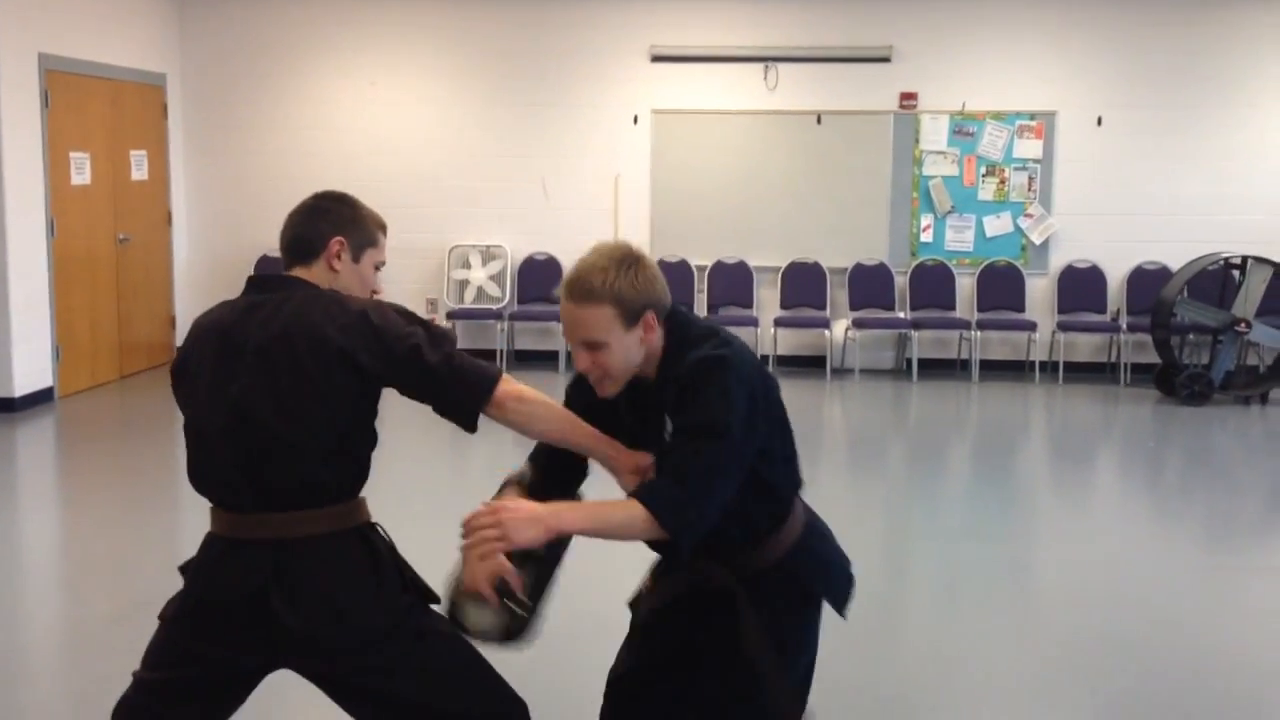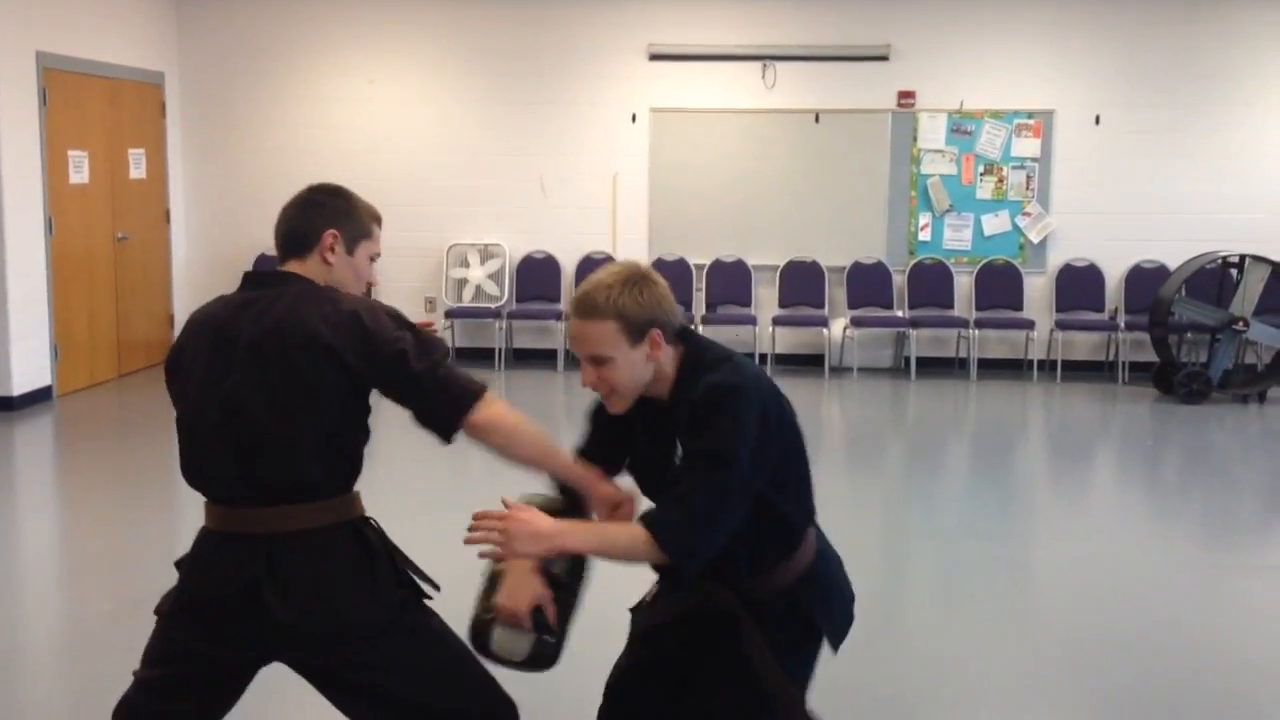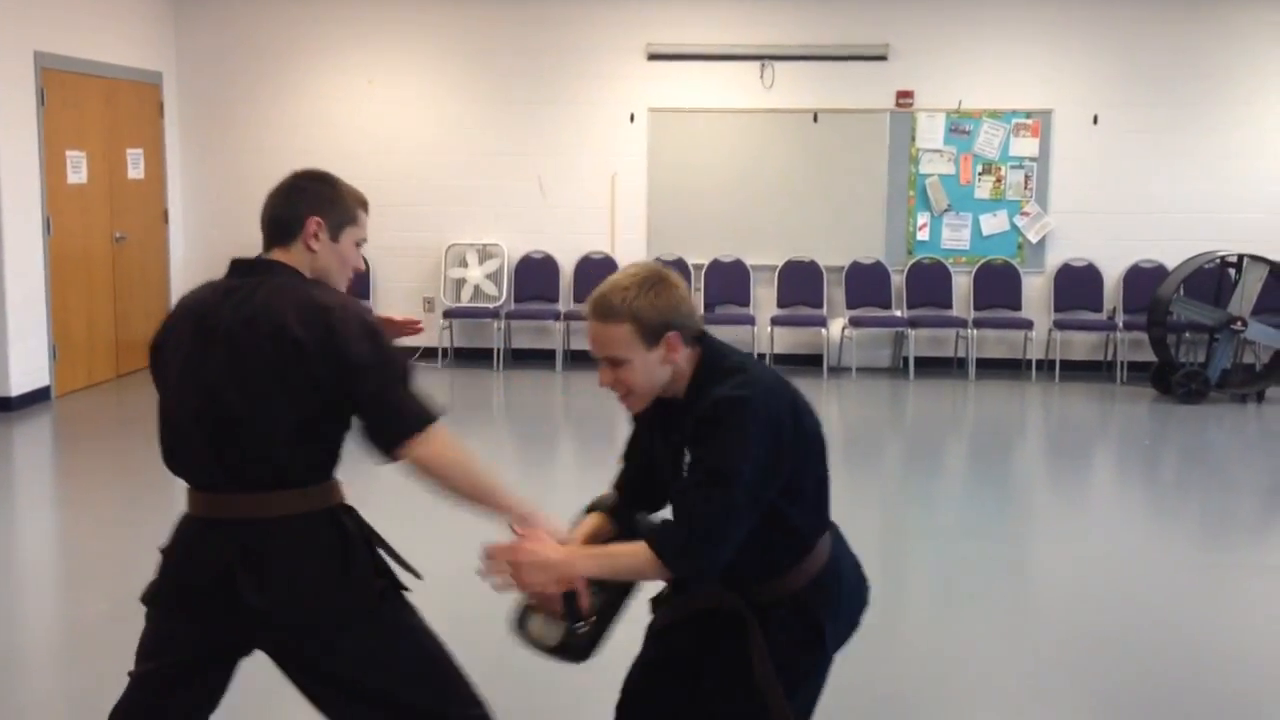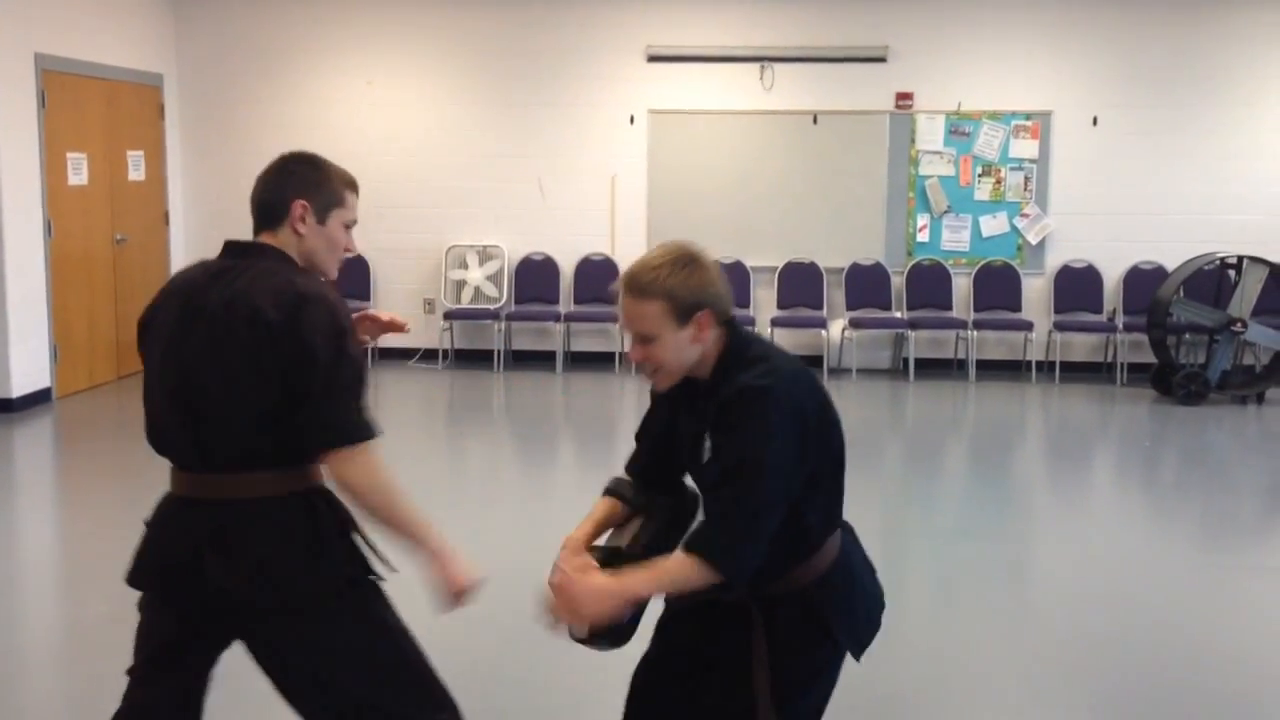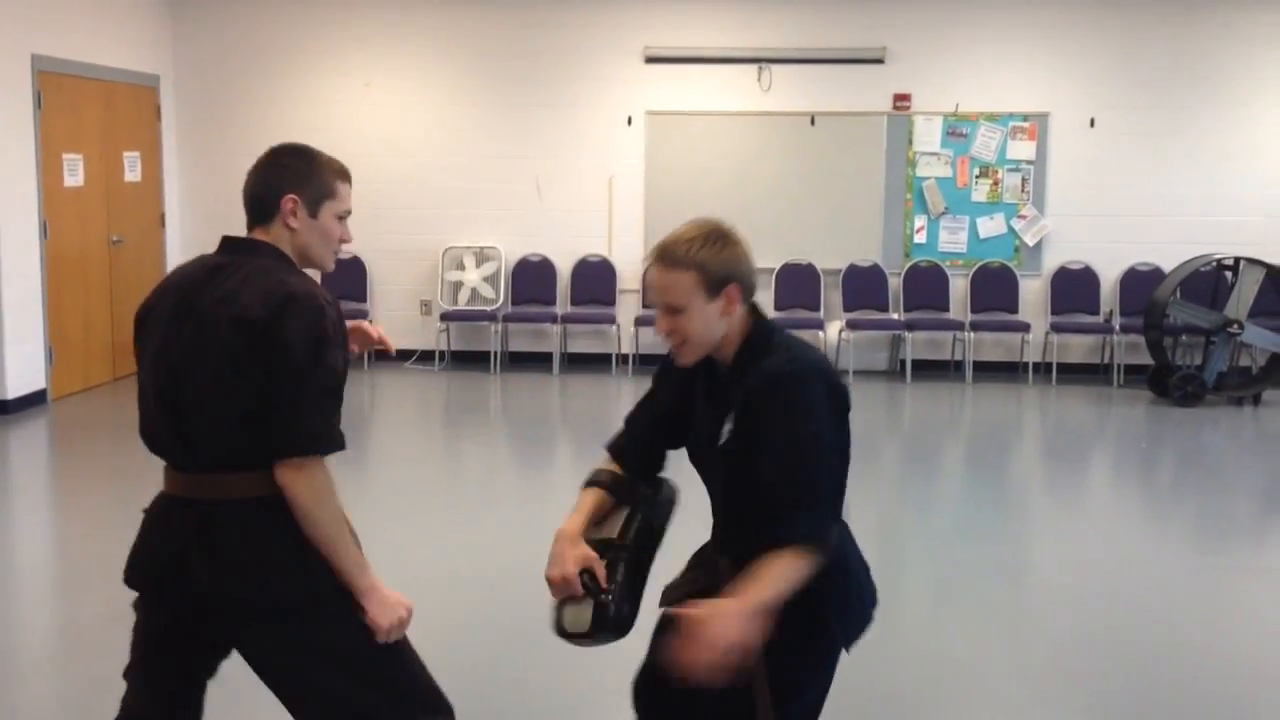
dt=0.1s
person 1, frame 1
left shoulder: (207, 333)
right shoulder: (359, 327)
right elbow: (502, 397)
right wrist: (615, 454)
left hip: (230, 574)
right hip: (335, 580)
person 1, frame 2
left shoulder: (202, 328)
right shoulder: (350, 324)
right elbow: (478, 412)
right wrist: (588, 480)
left hip: (224, 568)
right hip: (328, 574)
person 1, frame 3
left shoulder: (187, 315)
right shoulder: (329, 317)
right elbow: (418, 443)
right wrist: (525, 518)
left hip: (207, 554)
right hip: (308, 561)
person 1, frame 4
left shoulder: (178, 294)
right shoulder: (307, 303)
right elbow: (346, 459)
right wrist: (438, 554)
left hip: (185, 536)
right hip: (283, 545)
person 1, frame 5
left shoulder: (175, 290)
right shoulder: (300, 304)
right elbow: (300, 468)
right wrist: (366, 584)
left hip: (179, 537)
right hip: (265, 546)
person 2, frame 1
left shoulder: (717, 372)
right shoulder: (607, 376)
left elbow: (681, 508)
right elbow: (553, 467)
left wrist: (552, 519)
right wrist: (507, 513)
left hip: (773, 581)
right hip: (695, 570)
person 2, frame 2
left shoulder: (731, 399)
right shoulder: (627, 392)
left elbow: (684, 533)
left wrist: (558, 537)
right wrist: (523, 565)
left hip: (778, 603)
right hip: (699, 587)
person 2, frame 3
left shoulder: (744, 407)
right shoulder: (661, 392)
left elbow: (692, 547)
right elbow: (637, 493)
left wrist: (568, 561)
right wrist: (575, 539)
left hip: (792, 601)
right hip: (719, 584)
person 2, frame 4
left shoulder: (769, 396)
right shoulder: (685, 378)
left elbow: (733, 542)
right elbow: (648, 474)
left wrist: (621, 589)
right wrist: (581, 538)
left hip: (804, 599)
right hip: (734, 581)
person 2, frame 5
left shoulder: (791, 381)
right shoulder: (689, 367)
left elbow: (808, 526)
right elbow: (634, 451)
left wrist: (744, 607)
right wrist: (573, 529)
left hip: (797, 587)
right hip: (728, 568)
